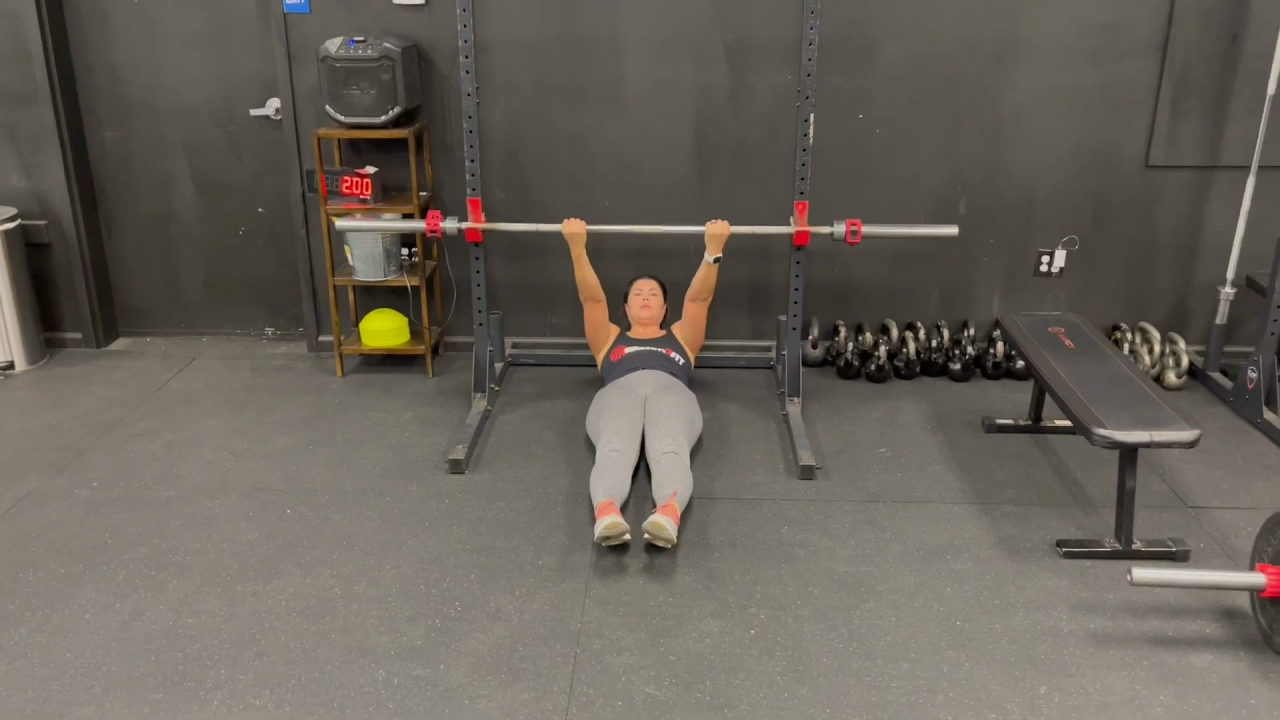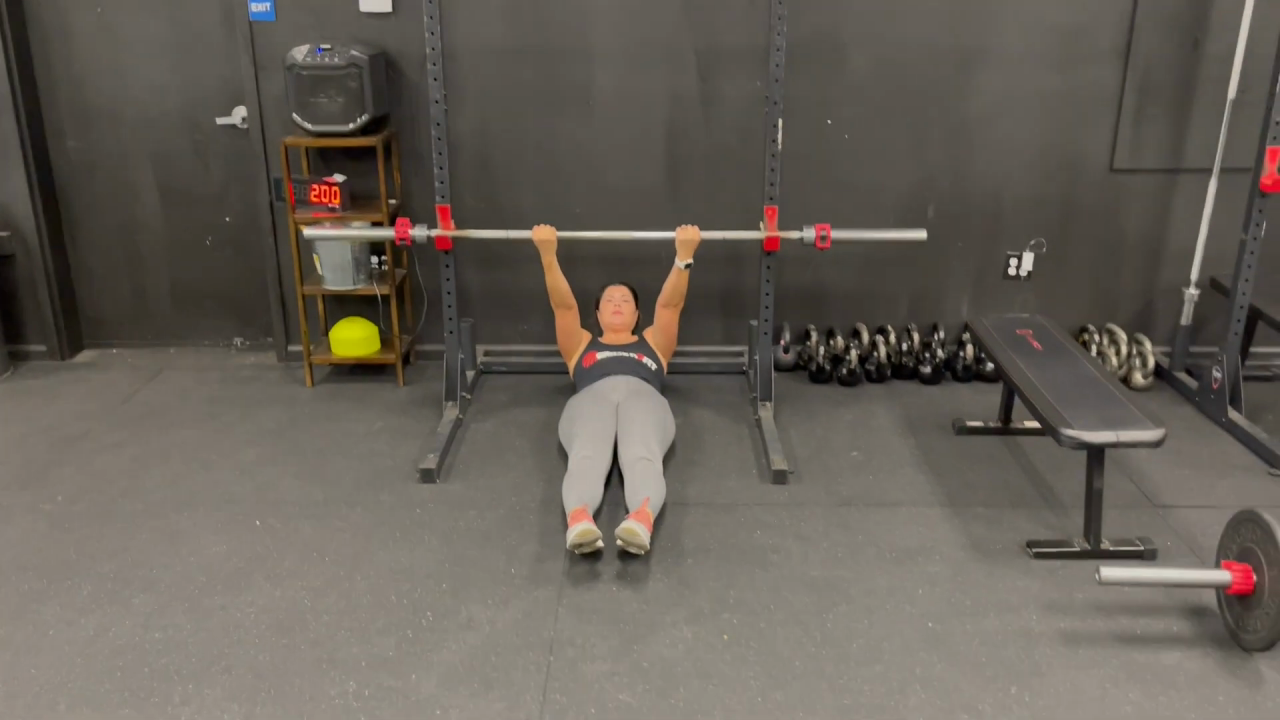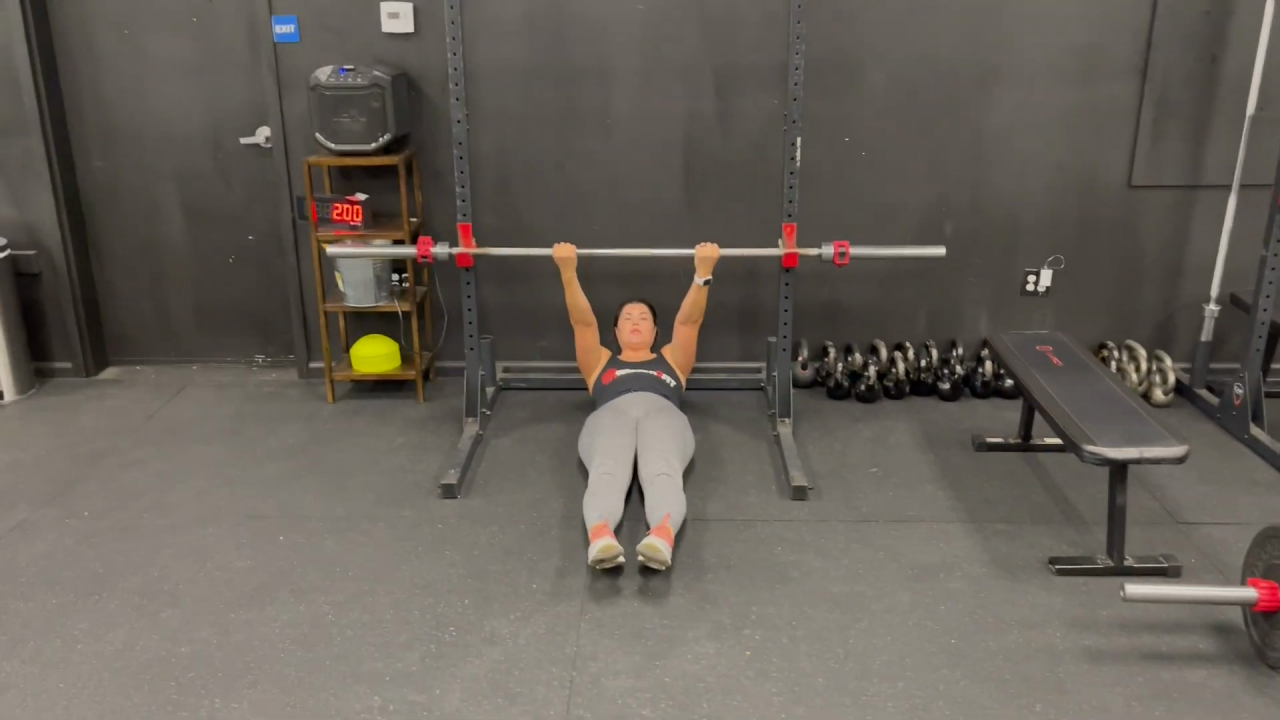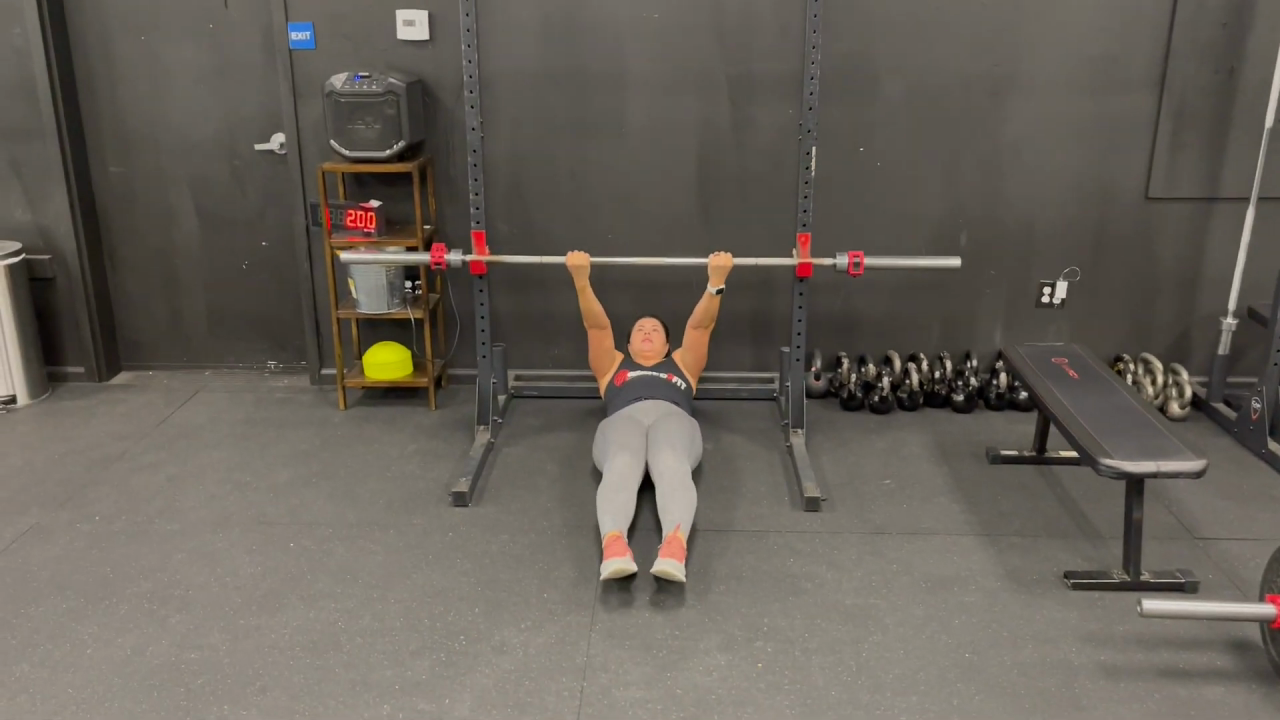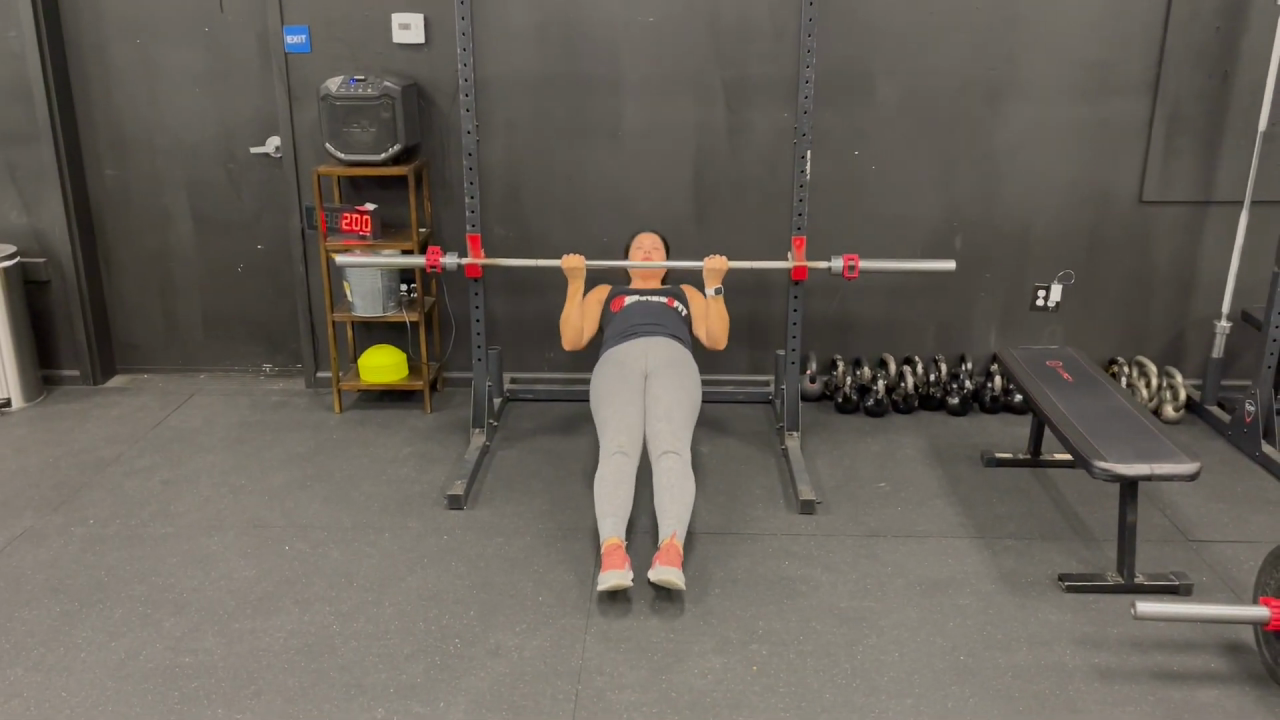
dt=1s
person 1, frame 1
left shoulder: (681, 337)
right shoulder: (610, 338)
left elbow: (699, 298)
right elbow: (592, 298)
left wrist: (714, 249)
right wrist: (577, 247)
left hip: (671, 392)
right hip: (619, 391)
left knee: (670, 450)
right knee: (614, 449)
left ankle: (669, 514)
right ankle: (606, 513)
person 1, frame 2
left shoulder: (653, 342)
right shoulder: (581, 344)
left elbow: (671, 304)
right elbow: (562, 305)
left wrist: (684, 254)
right wrist: (547, 254)
left hip: (643, 397)
right hip: (591, 398)
left knee: (643, 457)
right knee: (586, 456)
left ankle: (642, 521)
right ankle: (578, 521)
person 1, frame 3
left shoulder: (671, 360)
right shoulder: (601, 362)
left elbow: (689, 321)
right elbow: (582, 322)
left wrist: (703, 273)
right wrist: (567, 271)
left hip: (662, 413)
right hip: (611, 415)
left knee: (662, 473)
right knee: (606, 473)
left ankle: (662, 536)
right ankle: (600, 536)
person 1, frame 4
left shoulder: (682, 364)
right shoulder: (613, 365)
left elbow: (700, 325)
right elbow: (597, 325)
left wrist: (716, 281)
right wrist: (581, 279)
left hip: (672, 418)
right hip: (623, 419)
left knee: (671, 466)
right knee: (621, 467)
left ankle: (674, 546)
right ankle: (614, 546)
person 1, frame 5
left shoulder: (685, 293)
right shoulder: (605, 292)
left elbow: (717, 340)
right elbow: (571, 340)
left wrist: (714, 285)
right wrist: (574, 284)
left hip: (672, 358)
right hip: (619, 360)
left knee: (671, 448)
right knee: (617, 449)
left ankle: (671, 549)
right ankle: (612, 549)
